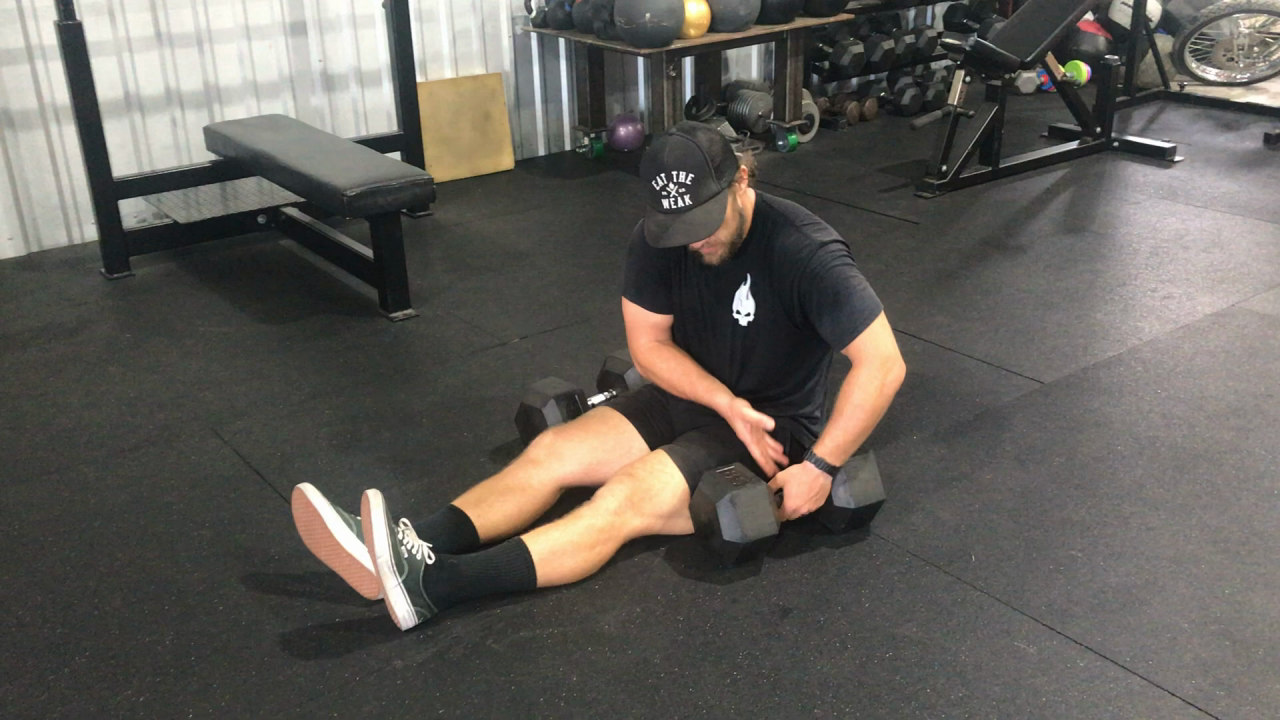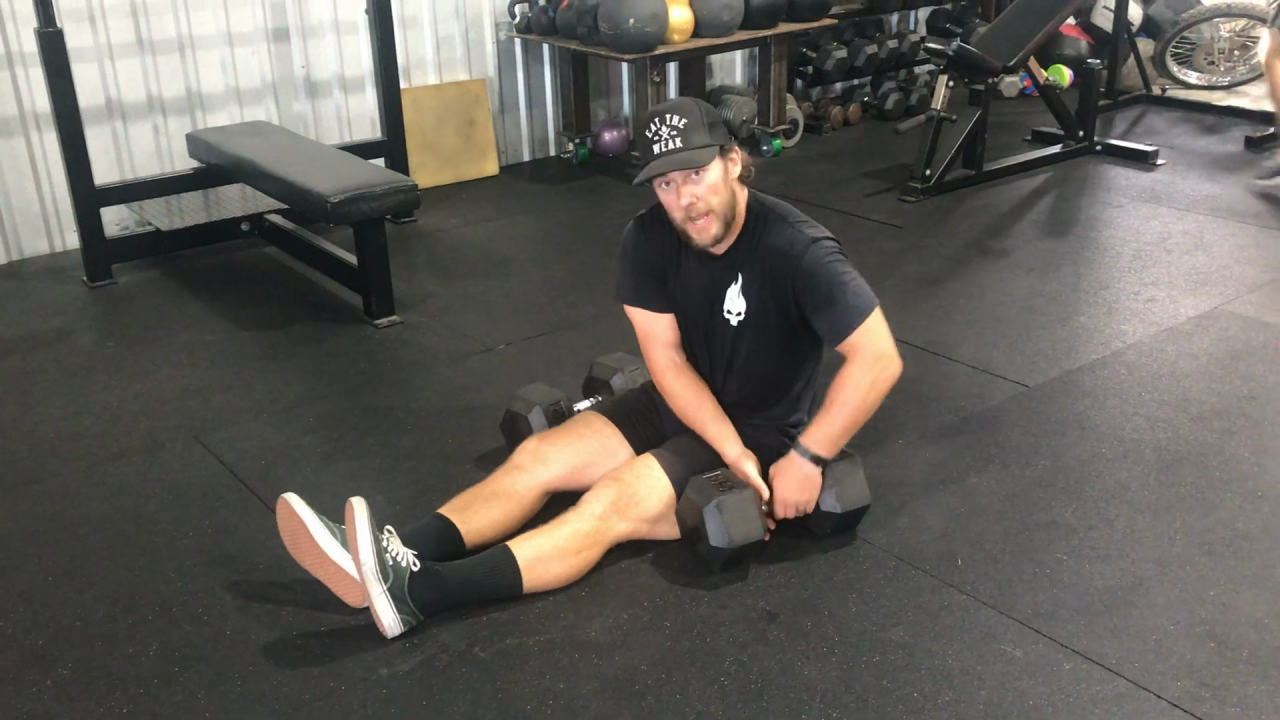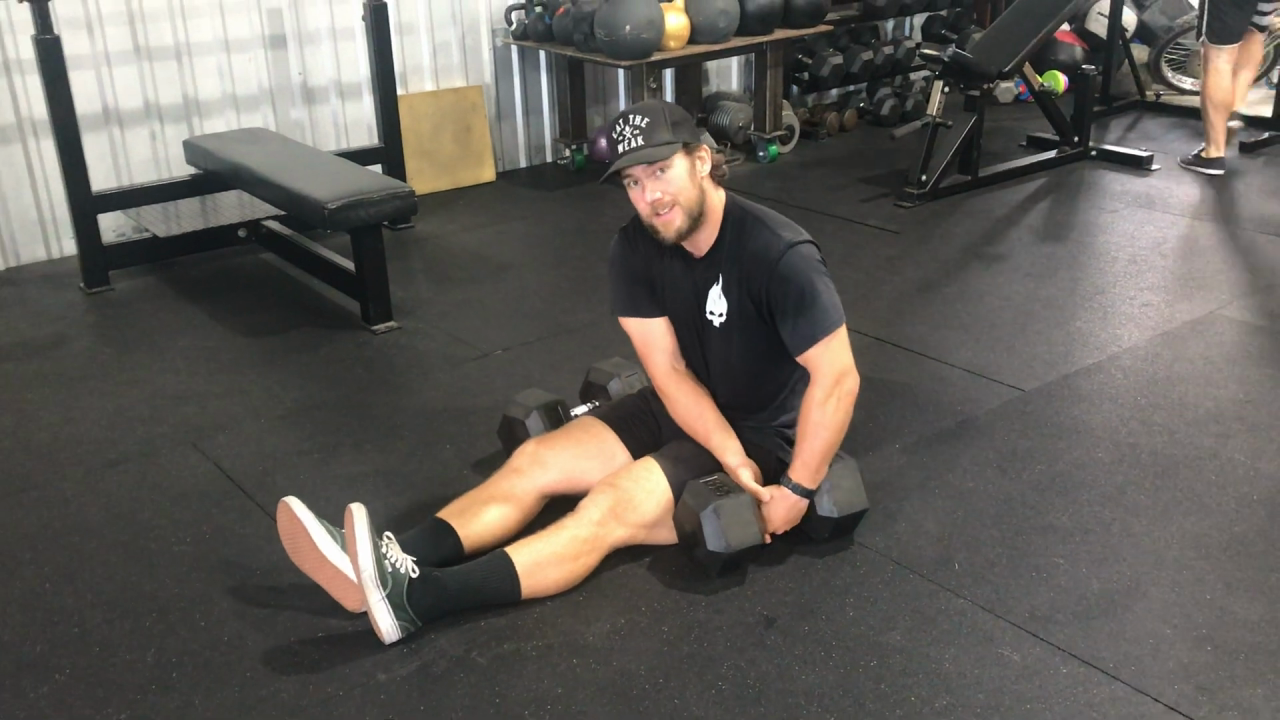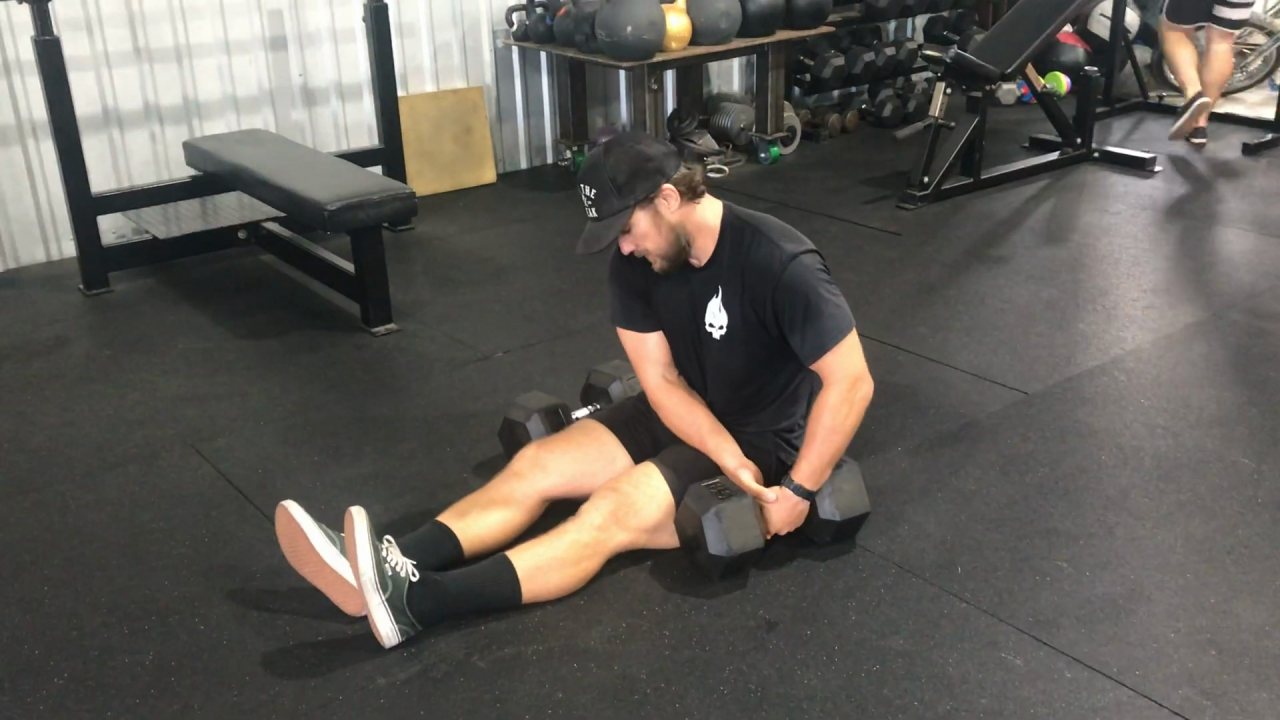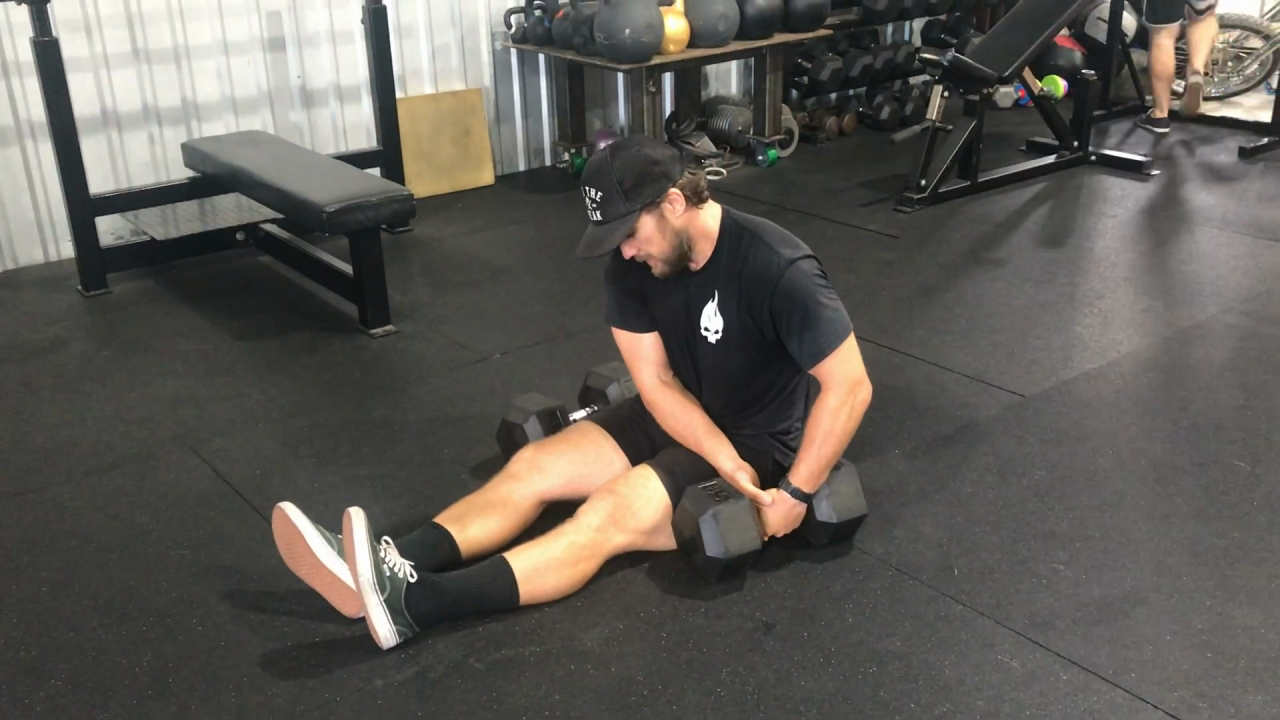
dt=0.5s
person 1, frame 1
left shoulder: (806, 252)
right shoulder: (658, 240)
left elbow: (882, 365)
right elbow: (648, 344)
left wrist: (819, 467)
right wrist: (733, 407)
left hip: (776, 427)
right hip: (692, 398)
left knee: (628, 499)
right knee: (550, 452)
left ankle: (431, 585)
right ankle: (405, 555)
person 1, frame 2
left shoulder: (797, 251)
right shoulder: (647, 239)
left elbow: (879, 360)
right elbow: (666, 359)
left wrist: (807, 458)
right wrist: (730, 452)
left hip: (761, 431)
right hip: (679, 403)
left knee: (614, 504)
right knee: (539, 455)
left ankle: (417, 591)
right ankle: (393, 559)
person 1, frame 3
left shoulder: (778, 254)
right shoulder: (634, 250)
left elbow: (836, 379)
right elbow: (670, 372)
left wrist: (796, 491)
right wrist: (733, 462)
left hip: (760, 435)
right hip: (678, 409)
left knee: (611, 509)
right knee: (535, 460)
left ankle: (414, 599)
right ankle: (391, 564)
person 1, frame 4
left shoulder: (780, 264)
right shoulder: (635, 264)
left elbow: (850, 383)
right elbow: (662, 382)
left wrist: (797, 492)
right wrist: (730, 463)
left hip: (761, 438)
right hip: (683, 415)
left knee: (613, 513)
right knee: (535, 464)
left ankle: (414, 602)
right ankle: (394, 569)
person 1, frame 5
left shoulder: (777, 269)
right shoulder: (633, 264)
left elbow: (849, 386)
right elbow: (657, 383)
left wrist: (794, 494)
right wrist: (726, 464)
left hip: (757, 441)
right hip: (678, 418)
left knee: (611, 514)
right knee: (533, 465)
left ankle: (412, 603)
right ankle: (387, 571)
